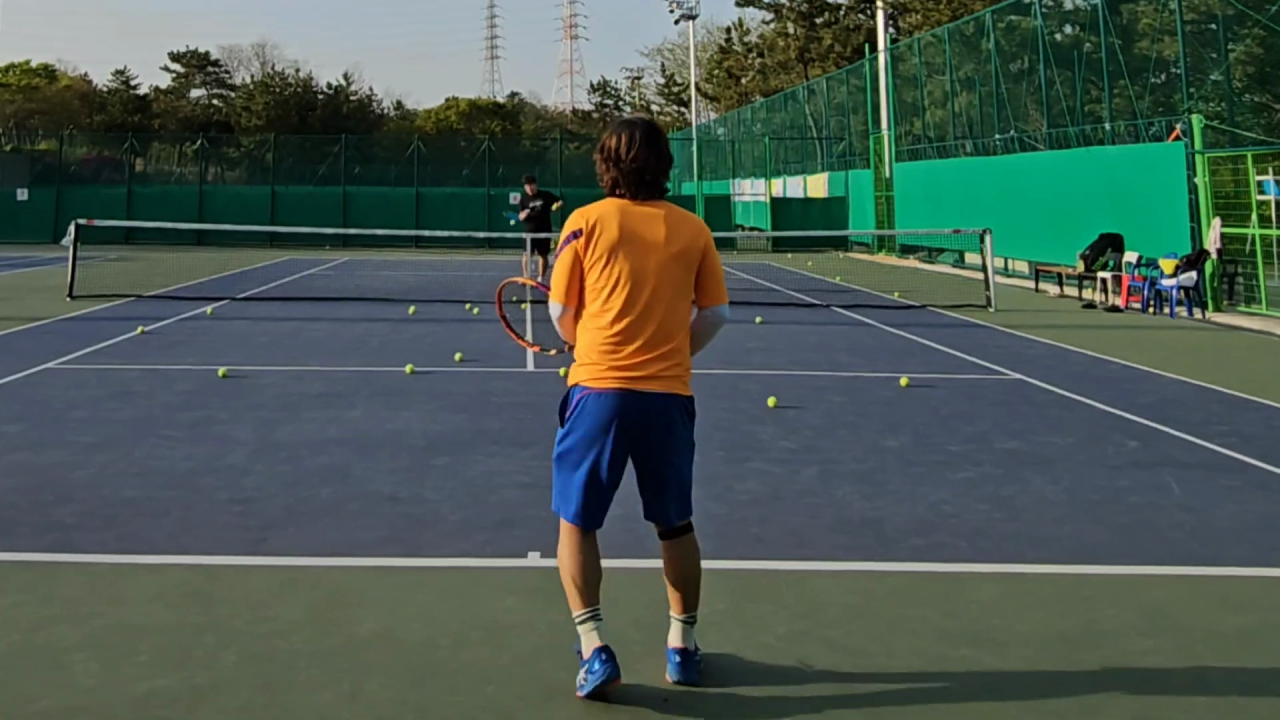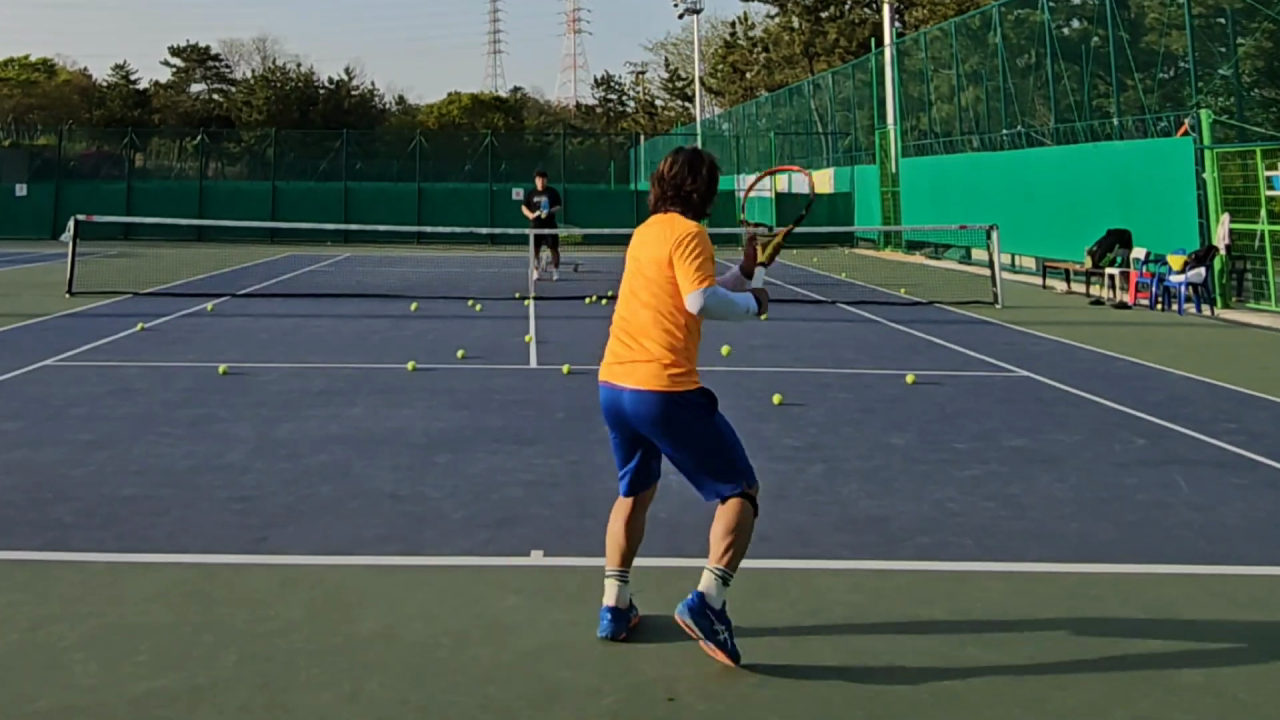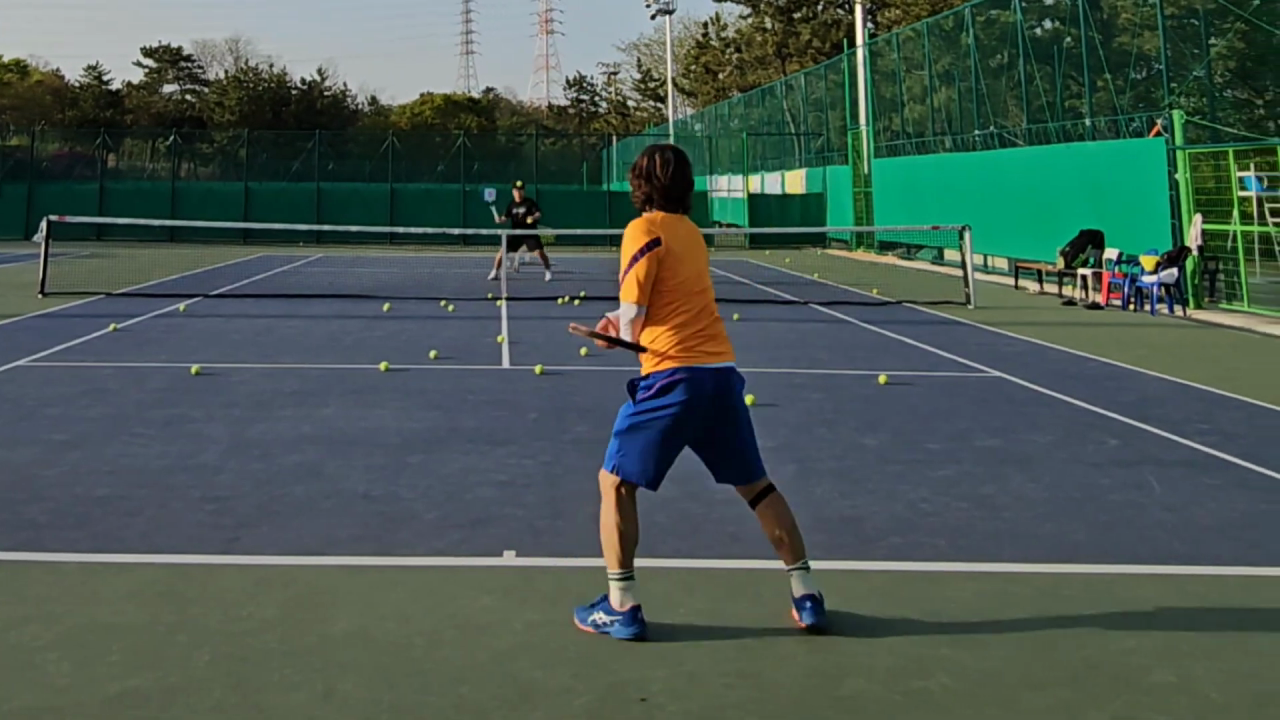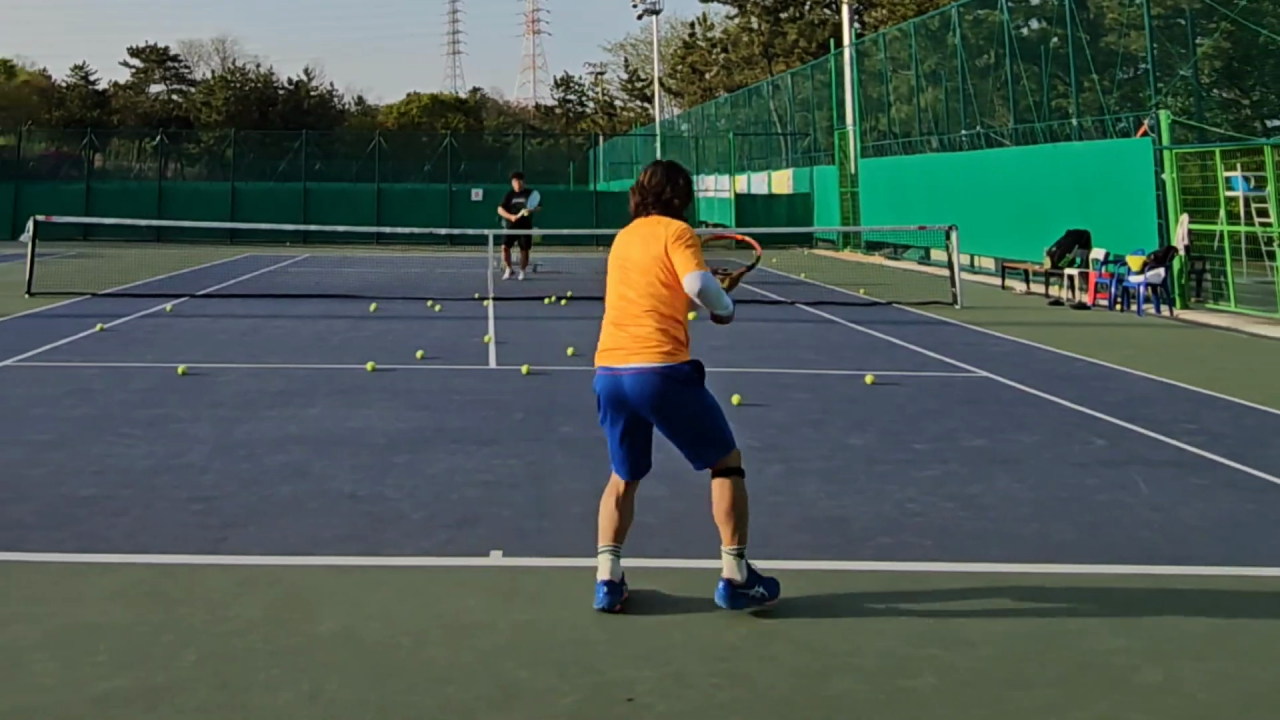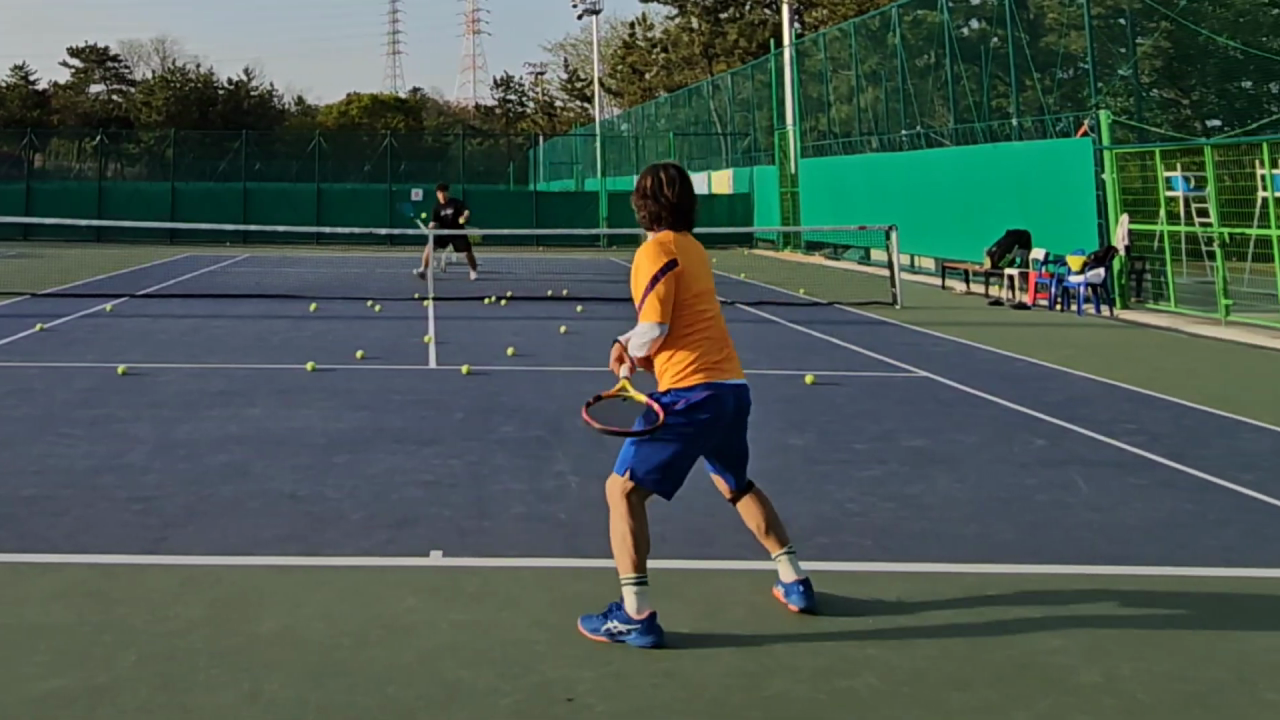
dt=1s
person 1, frame 1
left shoulder: (586, 222)
right shoulder: (693, 230)
left elbow: (561, 313)
right elbow: (715, 313)
left hip: (598, 391)
right hip: (668, 396)
left knee: (576, 525)
right knee: (675, 527)
left ankle: (595, 652)
right ankle: (683, 648)
person 1, frame 2
left shoulder: (647, 232)
right shoulder: (688, 233)
right elbow: (701, 303)
left wrist: (742, 272)
right wrist: (752, 302)
left hip: (615, 385)
right hip: (665, 391)
left knee: (634, 493)
right knee: (739, 493)
left ankle: (615, 606)
right ankle: (706, 600)
person 1, frame 3
left shoulder: (642, 228)
right shoulder: (689, 230)
left elbow: (634, 315)
left wrist: (626, 329)
right wrist: (619, 319)
left hip: (673, 377)
right hip: (719, 373)
left knee: (614, 483)
right knee: (757, 487)
left ankle: (622, 606)
right ankle: (806, 596)
person 1, frame 4
left shoulder: (622, 240)
right shoulder: (676, 231)
right elbow: (699, 285)
left wrist: (709, 295)
right wrist: (723, 306)
left hip: (609, 372)
right hip: (661, 372)
left knee: (623, 478)
right knee: (726, 463)
left ankle: (607, 579)
right ankle: (736, 577)
person 1, frame 5
left shoulder: (655, 249)
right shoulder: (691, 246)
left elbow: (653, 332)
left wrist: (634, 352)
right wrist: (626, 342)
left hip: (691, 392)
right hip: (732, 389)
left knee: (622, 490)
right knee: (734, 483)
left ankle: (636, 614)
right ankle: (794, 581)
